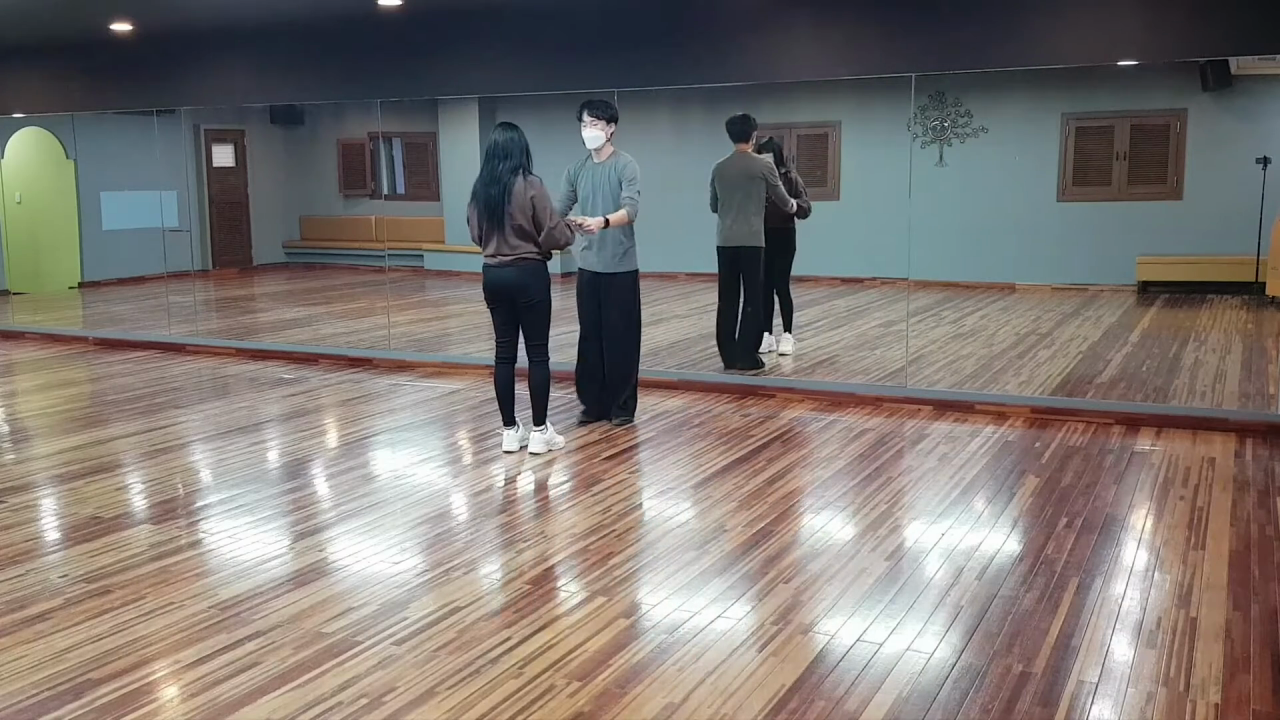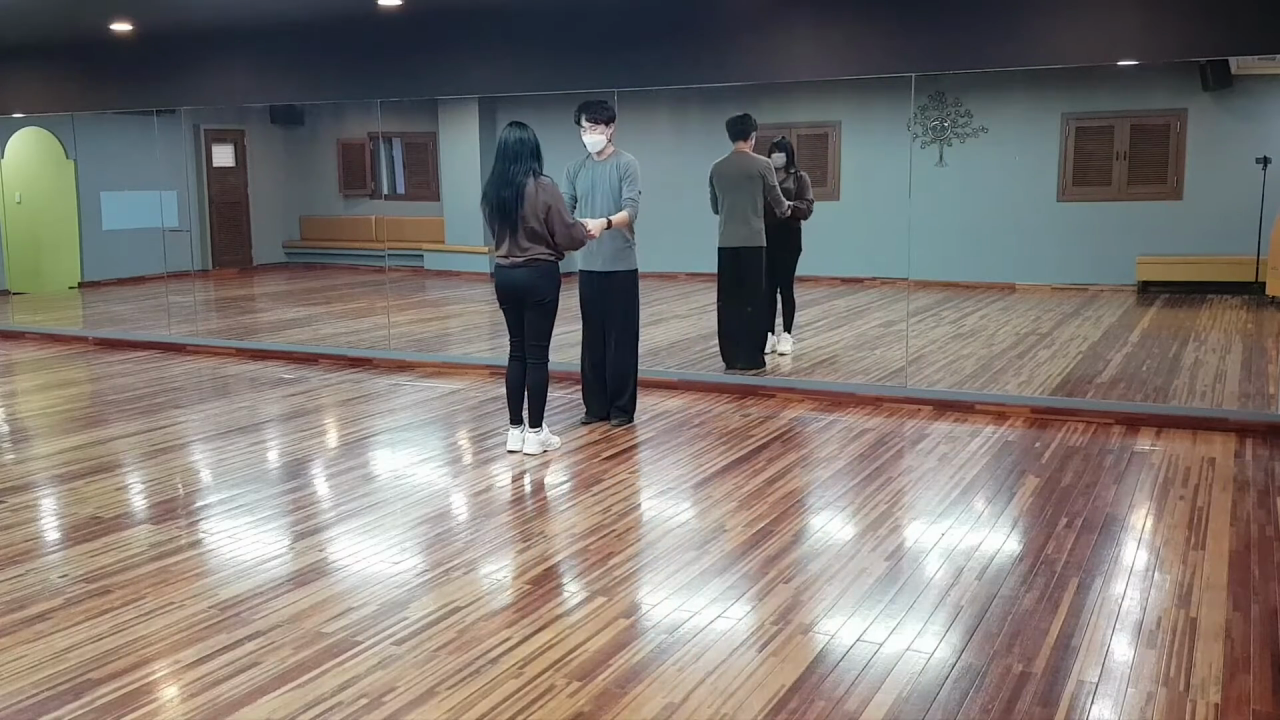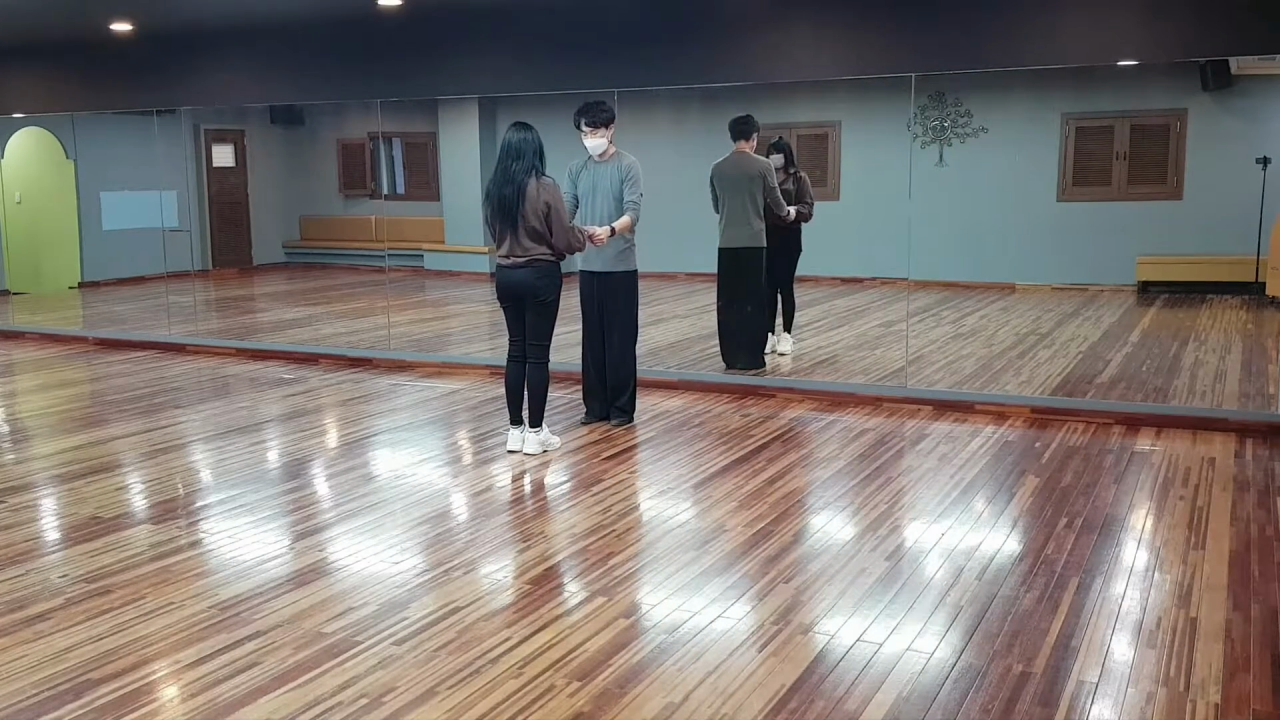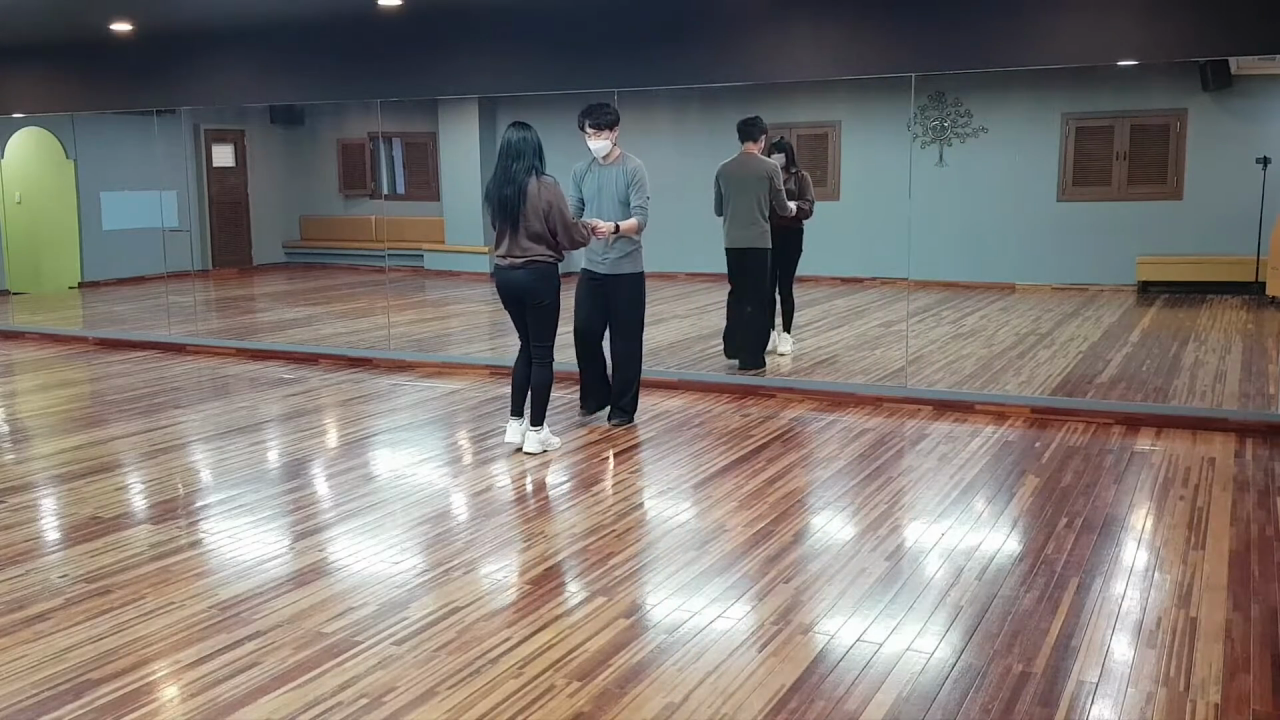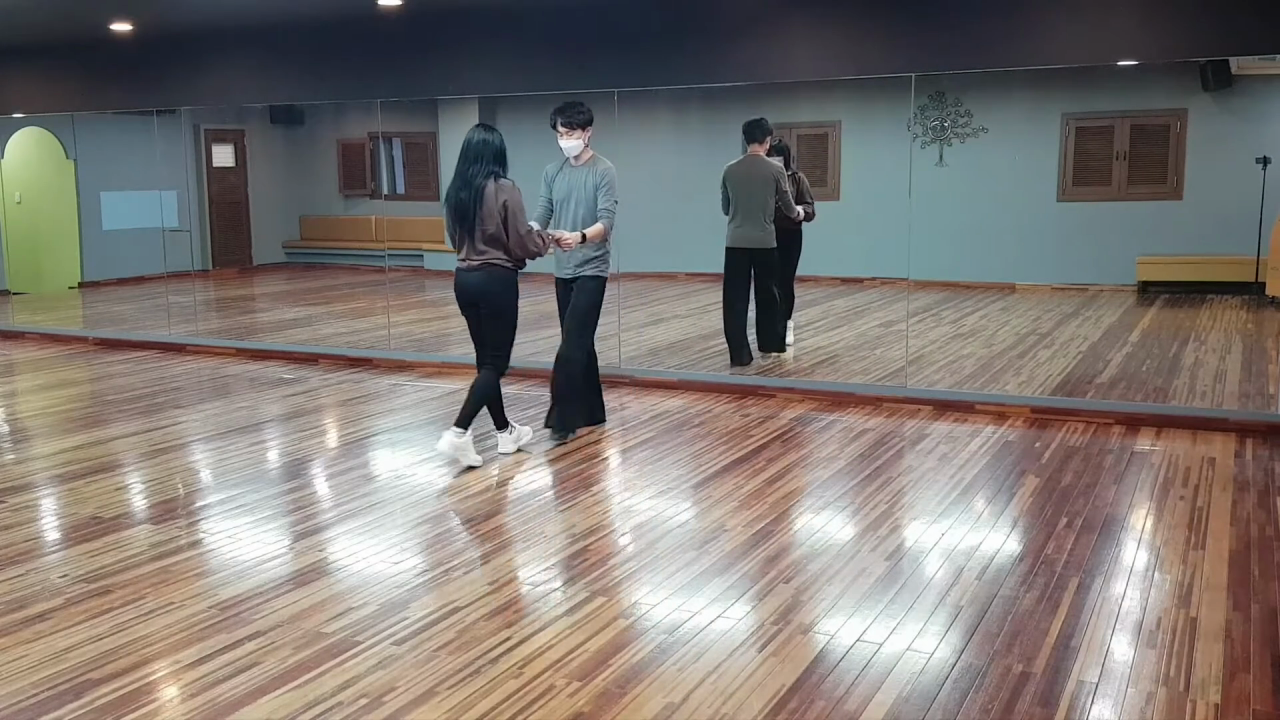
dt=0.7s
person 1, frame 1
left shoulder: (481, 188)
right shoulder: (531, 185)
left elbow: (477, 235)
right elbow: (553, 236)
right wrist: (569, 228)
left hip: (493, 274)
right hip: (528, 273)
left knee: (504, 352)
right knee: (537, 353)
left ankle: (510, 431)
right ankle: (540, 432)
person 1, frame 2
left shoulder: (492, 189)
right shoulder: (542, 187)
right elbow: (568, 235)
right wrist: (584, 230)
left hip: (505, 274)
right hip: (538, 275)
left knee: (517, 351)
right knee: (537, 354)
left ankle: (515, 429)
right ankle: (535, 433)
person 1, frame 3
left shoulder: (494, 188)
right shoulder: (544, 187)
right elbow: (564, 239)
right wrist: (583, 236)
left hip: (506, 274)
right hip: (540, 275)
left knee: (516, 351)
right knee: (537, 354)
left ankle: (515, 429)
right ankle: (535, 433)
person 1, frame 4
left shoulder: (495, 187)
right shoulder: (545, 186)
right elbow: (569, 235)
right wrist: (588, 229)
left hip: (505, 274)
right hip: (538, 275)
left knee: (526, 347)
right knee: (542, 353)
left ankle: (515, 422)
right ankle: (536, 432)
person 1, frame 5
left shoulder: (456, 191)
right shoulder: (504, 190)
right elbow: (523, 243)
right wrist: (546, 239)
left hip: (465, 279)
right hip: (496, 280)
left knee: (488, 358)
right knee: (495, 362)
left ankle: (505, 431)
right ankle: (456, 435)
person 2, frame 1
left shoulder: (625, 165)
right shoulder: (576, 170)
left elbow: (631, 209)
right elbow: (561, 209)
left wrist: (602, 222)
left hip: (621, 267)
right hip: (588, 266)
left knee: (622, 336)
right knee: (590, 336)
left ankle: (622, 406)
right ankle: (596, 402)
person 2, frame 2
left shoulder: (626, 164)
right shoulder: (575, 169)
left elbow: (631, 210)
right elbow: (564, 209)
left wrist: (604, 223)
left hip: (620, 265)
right hip: (588, 265)
left knee: (621, 337)
right knee: (592, 337)
left ankle: (621, 407)
right ankle: (596, 404)
person 2, frame 3
left shoulder: (627, 165)
right shoulder: (576, 169)
left elbow: (633, 213)
right elbow: (566, 210)
left wrist: (609, 230)
left hip: (620, 266)
right hip: (588, 266)
left knee: (620, 338)
right knee: (592, 337)
left ankle: (621, 407)
right ankle: (596, 404)
person 2, frame 4
left shoulder: (633, 168)
right shoulder: (580, 171)
left elbow: (640, 218)
right elbow: (572, 213)
left wrist: (613, 227)
left hip: (626, 268)
right hip: (592, 267)
left knee: (625, 339)
right knee: (585, 333)
left ankle: (623, 407)
right ankle: (594, 397)
person 2, frame 5
left shoulder: (603, 171)
right shoulder: (552, 172)
left elbow: (606, 221)
right elbow: (543, 215)
left wrist: (579, 236)
left hip: (591, 269)
right hip: (563, 270)
left knee: (574, 341)
right knee: (577, 342)
left ankle: (563, 417)
right ankle: (588, 411)
person 3, frame 1
left shoulder: (719, 168)
right shoulder: (763, 166)
right elbow: (782, 200)
right wrist: (792, 206)
left hip: (725, 242)
right hip: (751, 241)
left knee: (727, 300)
right knee: (751, 300)
left ankle: (729, 356)
right ankle: (747, 358)
person 3, frame 2
left shoulder: (717, 168)
right shoulder: (761, 165)
right elbow: (777, 200)
right wrist: (786, 209)
left hip: (726, 243)
right hip: (752, 242)
left knee: (727, 300)
right knee: (752, 300)
left ankle: (731, 356)
right ankle: (750, 357)
person 3, frame 3
left shoulder: (717, 168)
right shoulder: (762, 166)
right elbow: (776, 203)
right wrist: (789, 213)
left hip: (726, 243)
right hip: (753, 242)
left knee: (727, 301)
right knee: (752, 301)
left ankle: (731, 357)
right ankle: (750, 358)
person 3, frame 4
left shoulder: (724, 169)
right shoulder: (769, 168)
left elbow: (718, 210)
right elbow: (781, 207)
right wrist: (791, 209)
left hip: (732, 242)
right hip: (757, 242)
left knee: (737, 295)
right knee: (755, 300)
left ankle: (733, 348)
right ankle: (751, 358)
person 3, frame 5
left shoulder: (730, 170)
right shoulder: (775, 170)
right elbow: (787, 207)
right wrist: (799, 214)
left hip: (735, 243)
right hip: (764, 242)
left knee: (735, 300)
right knee: (767, 295)
left ankle: (739, 354)
right ankle: (771, 342)
person 4, frame 1
left shoulder: (790, 177)
left elbow: (805, 208)
left wrist: (795, 206)
left hip: (783, 238)
right hip: (760, 238)
left knee: (781, 287)
right knee: (764, 288)
left ankle: (787, 335)
right ankle: (767, 335)
person 4, frame 2
left shoulder: (799, 178)
left elbow: (807, 208)
left wrist: (788, 206)
left hip: (788, 237)
right hip: (765, 236)
left knee: (786, 287)
right knee: (768, 287)
left ankle: (786, 335)
right ankle: (769, 335)
person 4, frame 3
left shoulder: (799, 178)
left elbow: (807, 208)
left wrist: (794, 211)
left hip: (789, 237)
right hip: (765, 237)
left knee: (786, 287)
right knee: (769, 288)
left ankle: (786, 336)
right ankle: (769, 335)
person 4, frame 4
left shoulder: (801, 177)
left elbow: (808, 206)
left wrist: (793, 207)
left hip: (791, 236)
right hip: (767, 236)
left knee: (785, 287)
right knee: (767, 286)
left ankle: (786, 335)
right ankle: (770, 332)
person 4, frame 5
left shoulder: (798, 179)
left elbow: (809, 207)
left wrist: (800, 211)
left hip: (791, 236)
left knee: (786, 283)
left ankle: (787, 324)
